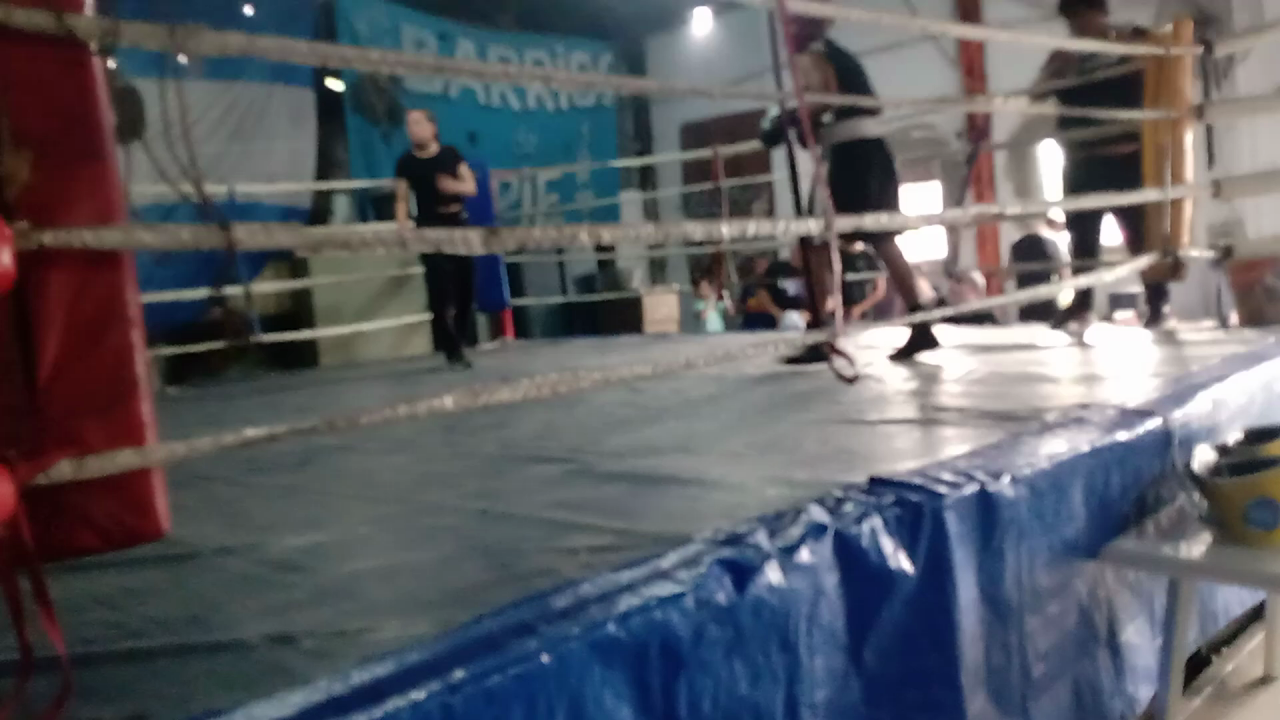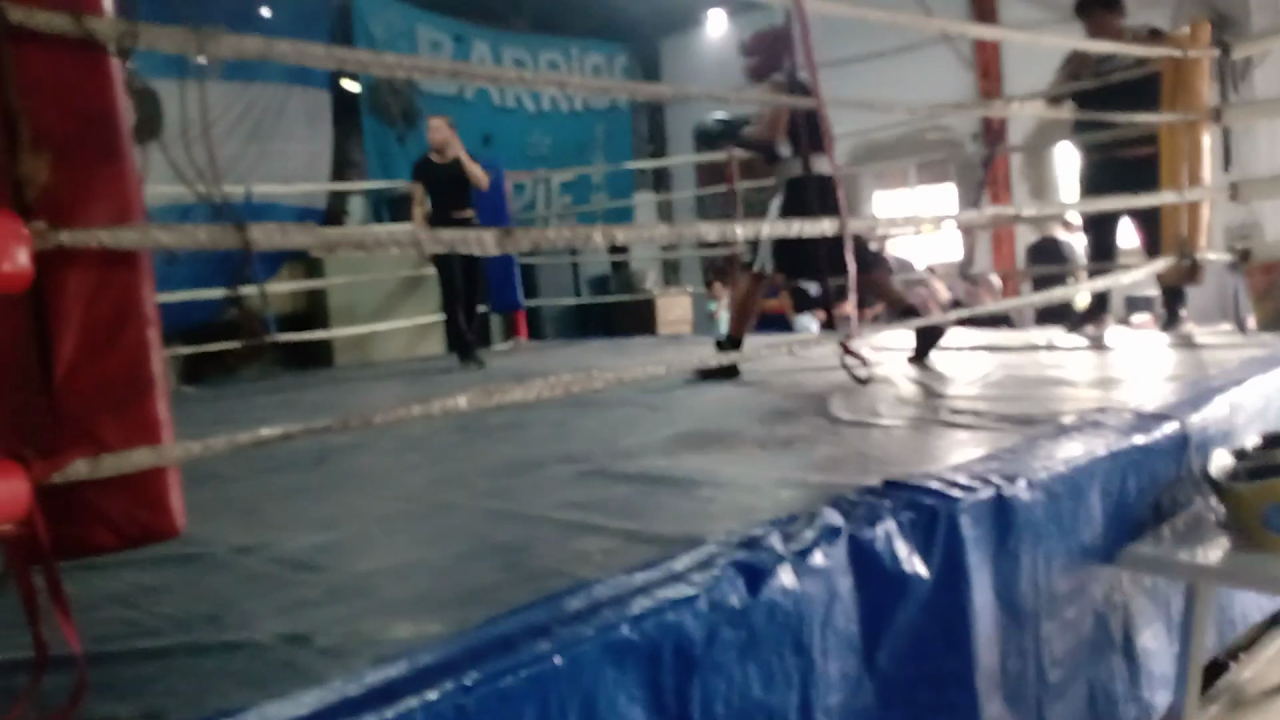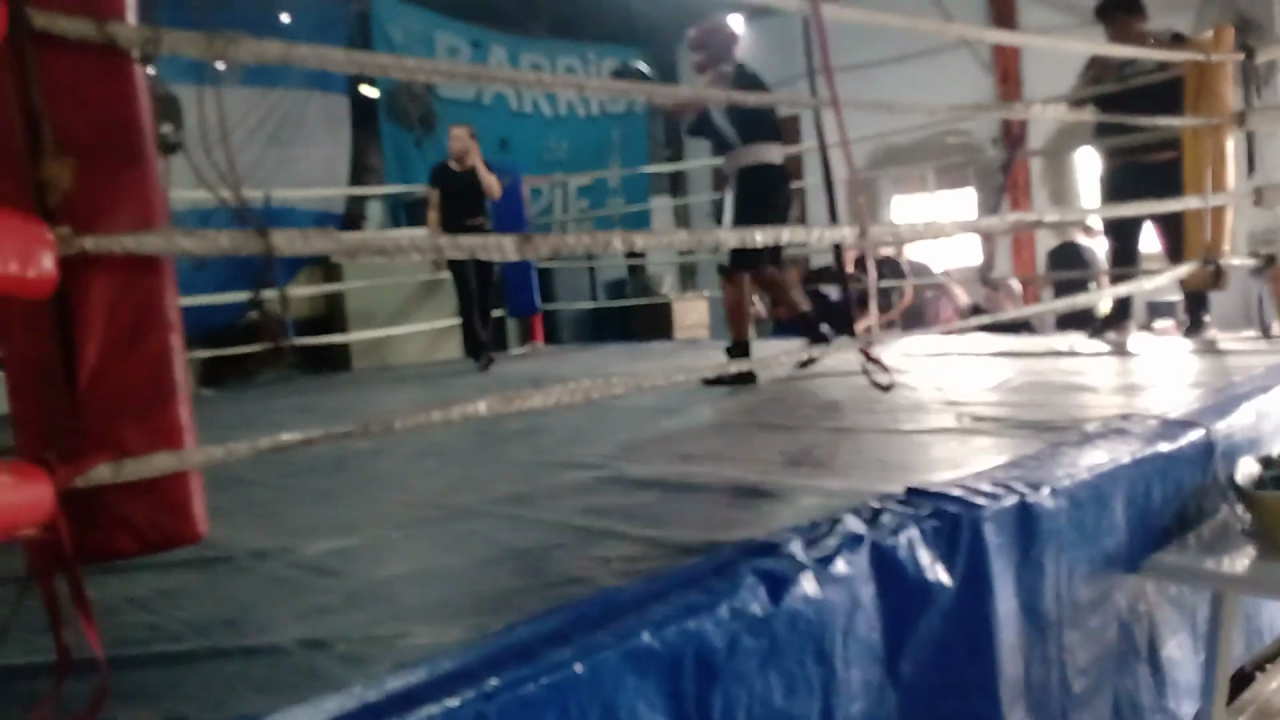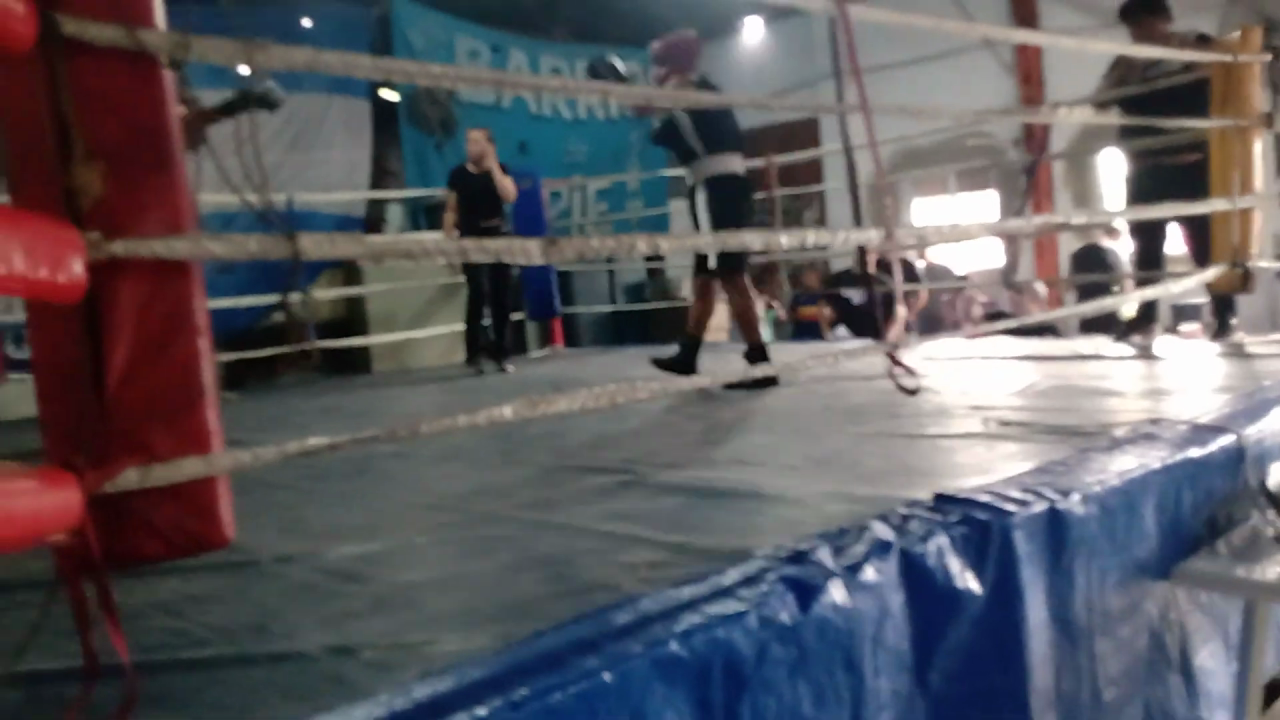
dt=0.2s
person 1, frame 1
left shoulder: (814, 55)
right shoulder: (843, 57)
left elbow: (817, 97)
left wrist: (784, 122)
right wrist: (794, 120)
left hip: (850, 157)
right hip: (874, 153)
left knee: (818, 244)
right knee: (884, 243)
left ankle: (820, 338)
right ankle: (921, 329)
person 1, frame 2
left shoulder: (775, 86)
right shoulder: (798, 89)
left elbow: (767, 136)
left wrist: (735, 133)
right wrist: (745, 133)
left hip: (803, 188)
right hip: (823, 185)
left knee: (758, 274)
right knee: (863, 268)
left ankle: (729, 355)
right ankle: (925, 325)
person 1, frame 3
left shoulder: (721, 77)
right shoulder: (747, 81)
left elbow: (680, 108)
right wrist: (709, 126)
left hip: (753, 177)
right hip: (772, 174)
left knee: (735, 270)
right knee: (762, 265)
left ankle: (740, 360)
right ankle: (811, 325)
person 1, frame 4
left shoulder: (686, 85)
right shoulder: (703, 92)
right wrist: (670, 138)
left hip: (718, 187)
right hip: (729, 186)
left knee: (730, 278)
right knee: (706, 275)
left ankle: (760, 361)
right ankle: (687, 354)
person 2, frame 1
left shoulder: (1130, 40)
right shoulder: (1066, 56)
left wrist: (1117, 38)
right wrist: (1059, 64)
left hip: (1126, 156)
right hip: (1082, 160)
left knee: (1139, 230)
right knee: (1081, 233)
left ankle: (1158, 302)
right ankle: (1081, 302)
person 2, frame 2
left shoulder: (1147, 39)
right shoulder: (1082, 58)
right elbow: (1053, 97)
left wrist: (1133, 40)
right wrist: (1076, 67)
left hip: (1144, 159)
right hip: (1099, 163)
left knee: (1157, 233)
right knee: (1098, 236)
left ankle: (1175, 304)
right ankle: (1098, 305)
person 2, frame 3
left shoulder: (1169, 44)
right shoulder: (1103, 61)
right elbow: (1075, 101)
left wrist: (1154, 45)
right wrist: (1097, 72)
left hip: (1166, 164)
right hip: (1121, 168)
left knee: (1179, 238)
right knee: (1121, 242)
left ankle: (1198, 311)
right ankle: (1120, 312)
person 2, frame 4
left shoulder: (1194, 44)
right shoulder: (1127, 63)
right elbow: (1099, 102)
left wrist: (1180, 46)
right wrist: (1121, 72)
left hip: (1191, 165)
right hip: (1146, 169)
left knee: (1206, 240)
right knee: (1146, 245)
left ankle: (1225, 313)
right ankle: (1145, 315)
person 3, frame 1
left shoulder: (451, 153)
right shoulder: (406, 162)
left elbow: (472, 188)
right elbow: (401, 200)
left wrist: (455, 186)
right wrist: (403, 230)
left hip: (458, 222)
right hip: (430, 227)
left knee: (465, 285)
right knee: (440, 290)
left ankle: (460, 339)
right ankle: (453, 351)
person 3, frame 2
left shoulder: (466, 159)
right shoulder: (423, 166)
left elbow: (483, 184)
right elbow: (418, 204)
left wrist: (461, 153)
left hip: (468, 228)
right hip: (442, 231)
left knee: (472, 290)
right knee: (453, 291)
left ankle: (466, 346)
right ankle: (466, 351)
person 3, frame 3
left shoulder: (483, 167)
right shoulder: (440, 172)
left elbow: (495, 194)
right elbow: (434, 209)
left wrist: (477, 162)
left hip: (481, 234)
right hip: (455, 237)
left knee: (485, 295)
right knee: (468, 293)
left ankle: (481, 351)
right ankle: (479, 352)
person 3, frame 4
left shoulder: (500, 170)
right shoulder: (458, 174)
left elbow: (509, 196)
right elbow: (451, 211)
left wrist: (492, 164)
right wrist: (449, 241)
left hip: (498, 236)
right hip: (471, 239)
left knee: (501, 297)
right knee: (479, 294)
left ankle: (500, 354)
right ankle: (475, 354)
